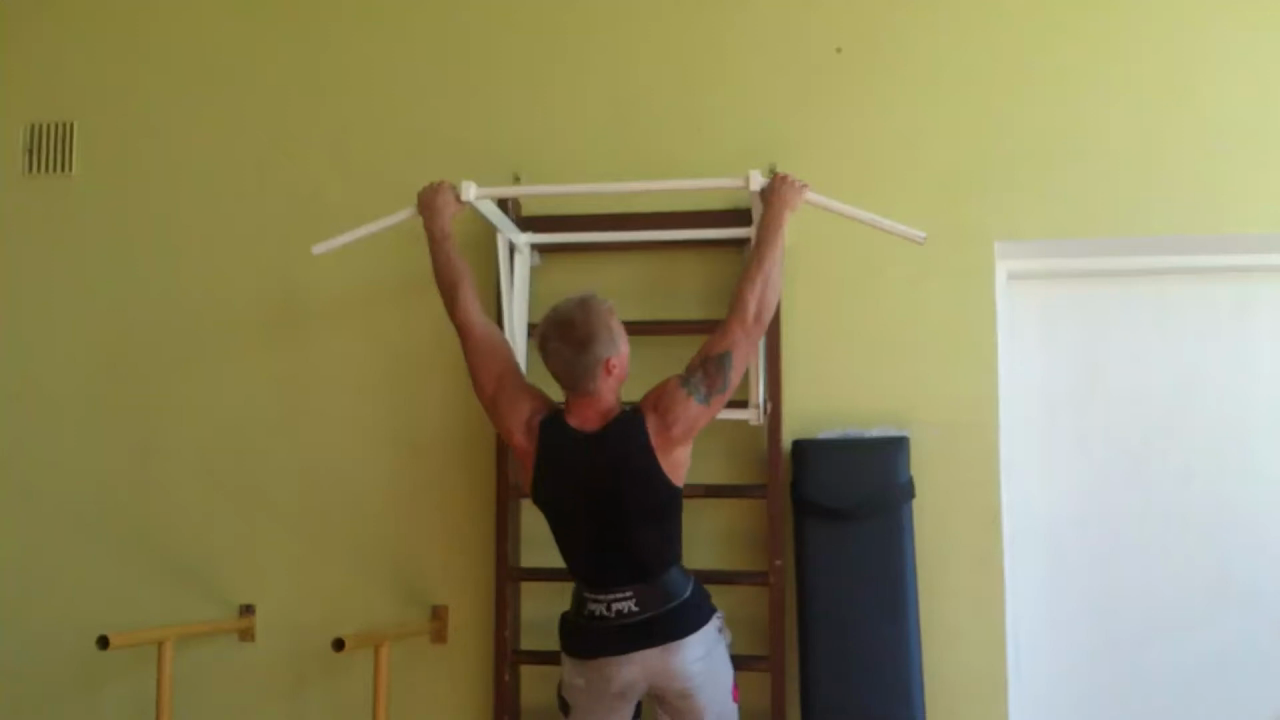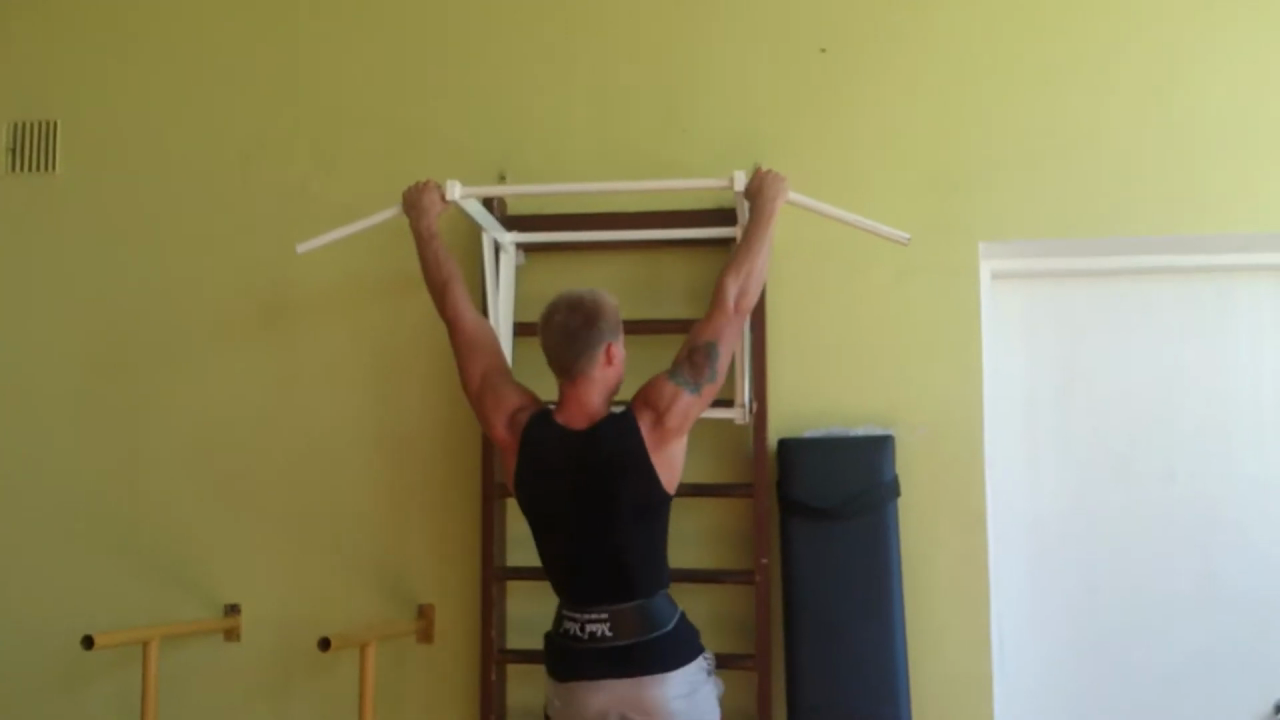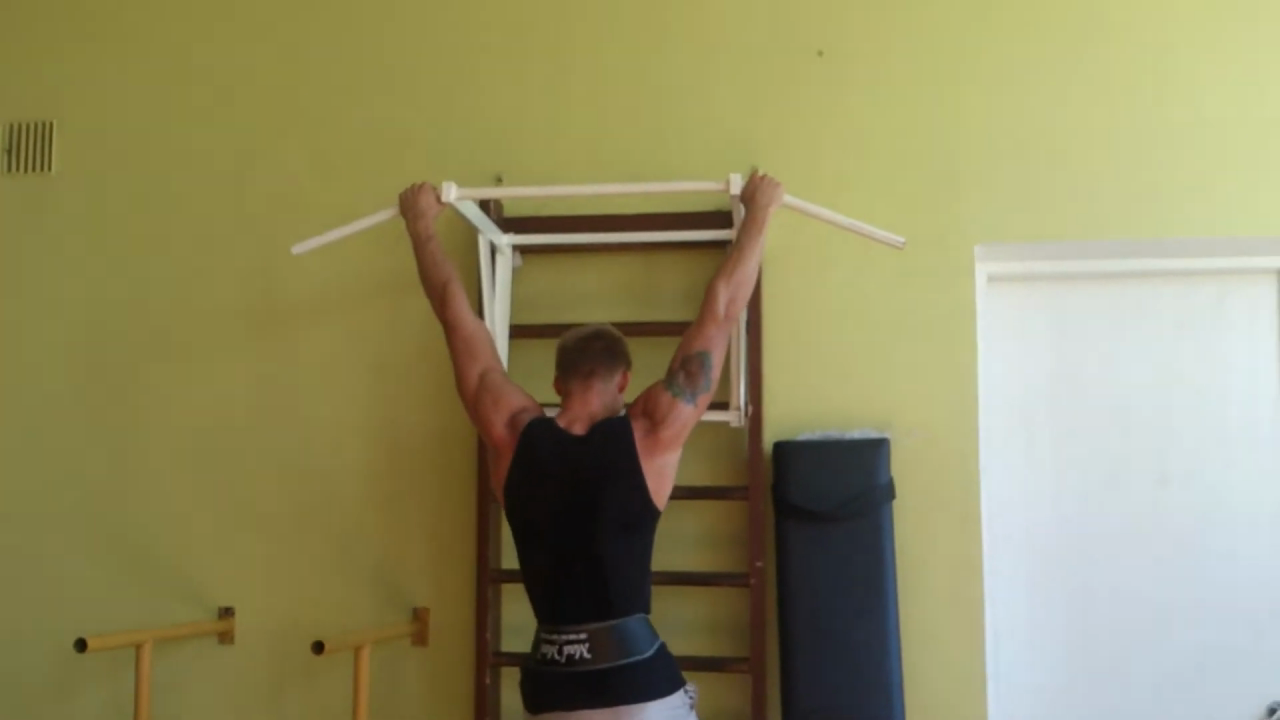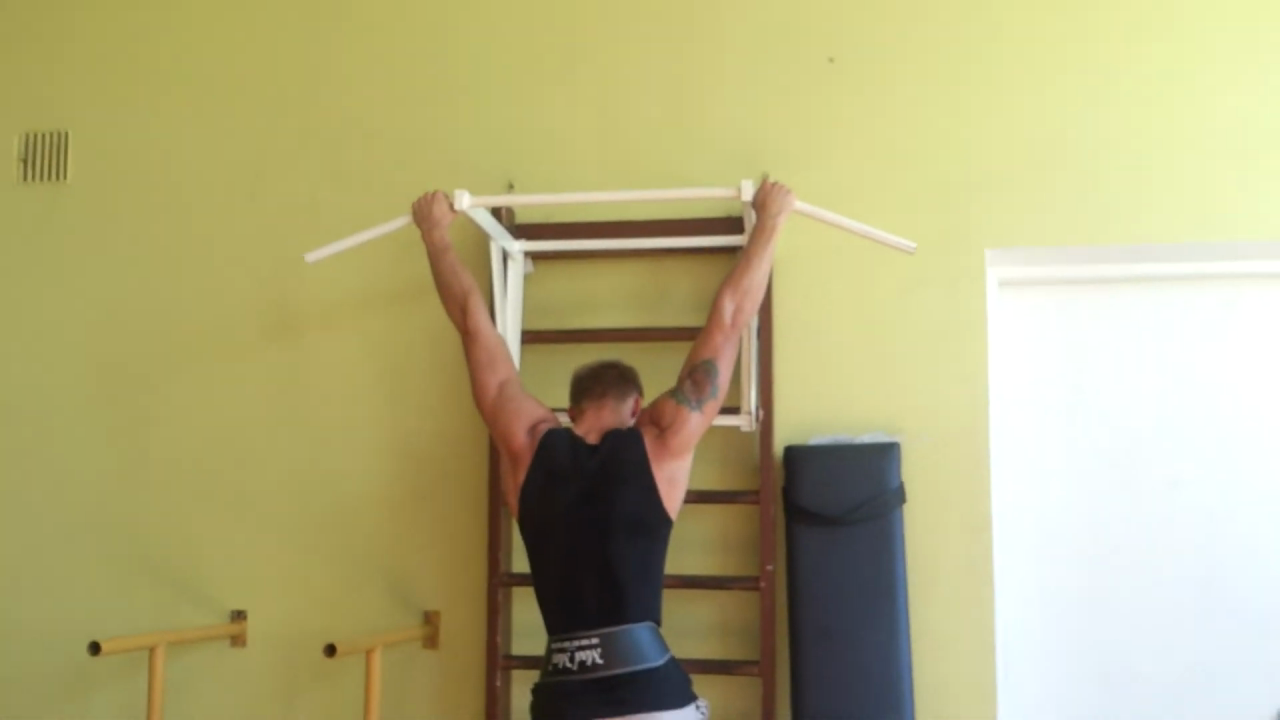
dt=0.7s
person 1, frame 1
left shoulder: (528, 434)
right shoulder: (661, 429)
left elbow: (470, 318)
right elbow: (749, 318)
left wrist: (438, 224)
right wrist: (775, 215)
left hip: (594, 643)
right hip: (678, 633)
person 1, frame 2
left shoulder: (517, 431)
right shoulder: (655, 425)
left elbow: (460, 315)
right elbow: (732, 305)
left wrist: (424, 223)
right wrist: (764, 207)
left hip: (575, 668)
right hip: (660, 662)
person 1, frame 3
left shoulder: (511, 436)
right shoulder: (651, 436)
left elbow: (455, 313)
right elbow: (720, 312)
left wrist: (420, 225)
right wrist: (758, 211)
person 1, frame 4
left shoulder: (528, 448)
right shoulder: (661, 445)
left elbow: (474, 323)
right elbow: (728, 319)
left wrist: (435, 234)
right wrist: (769, 220)
